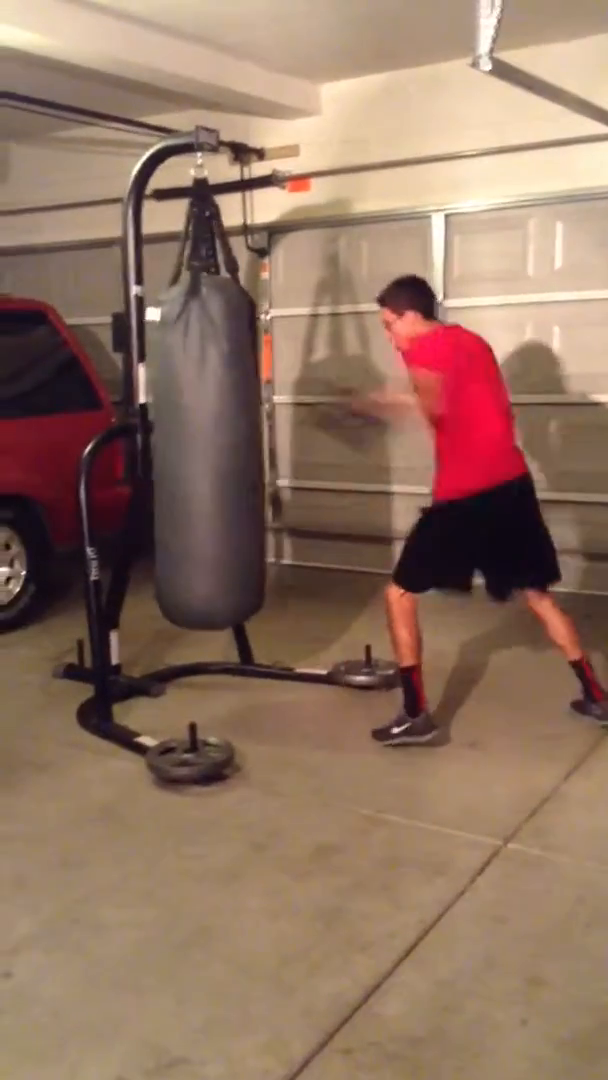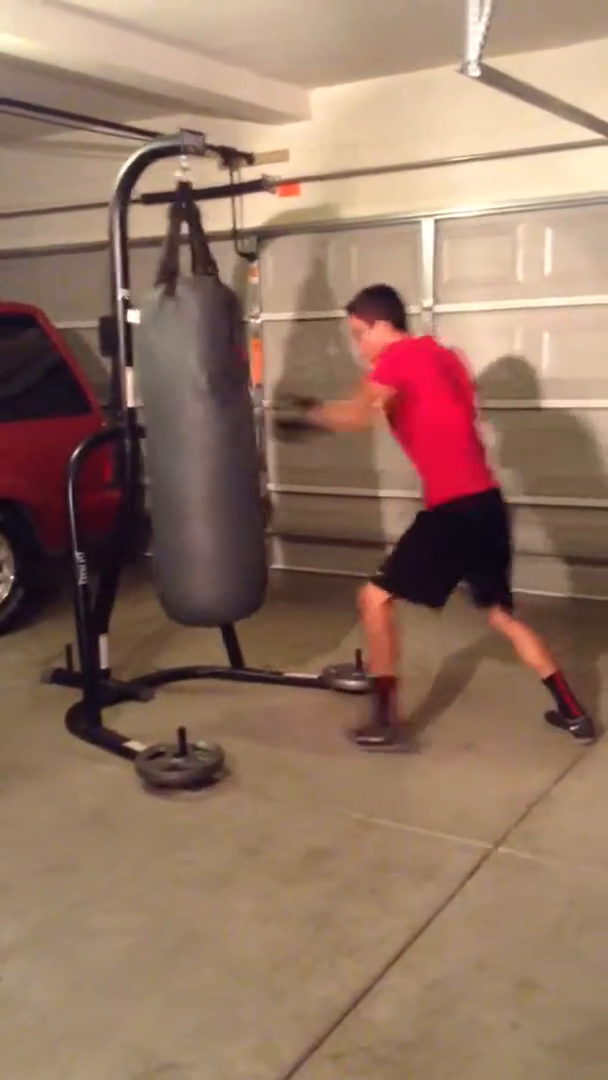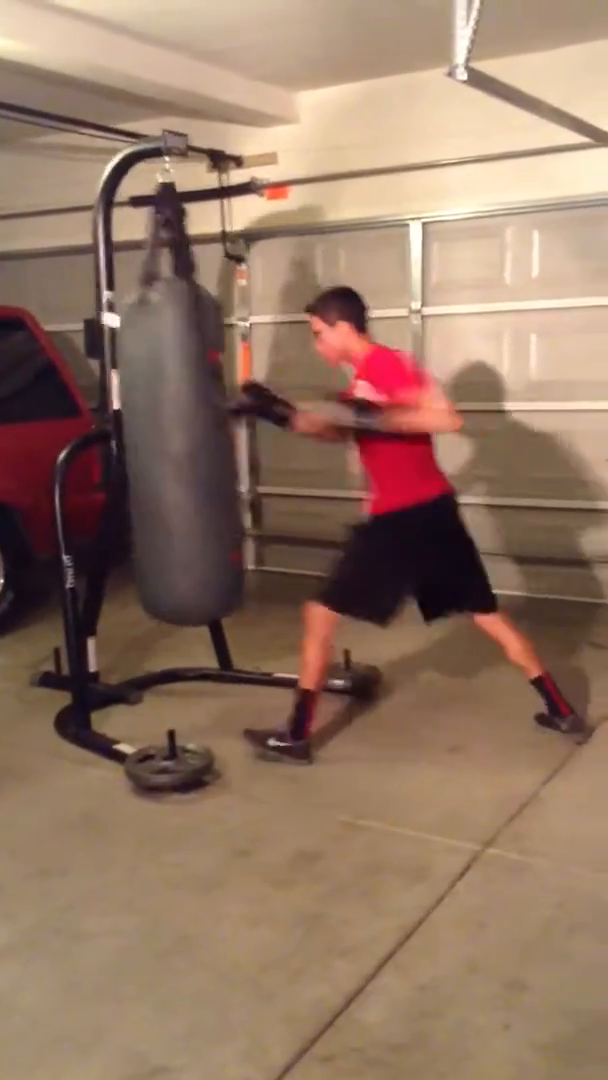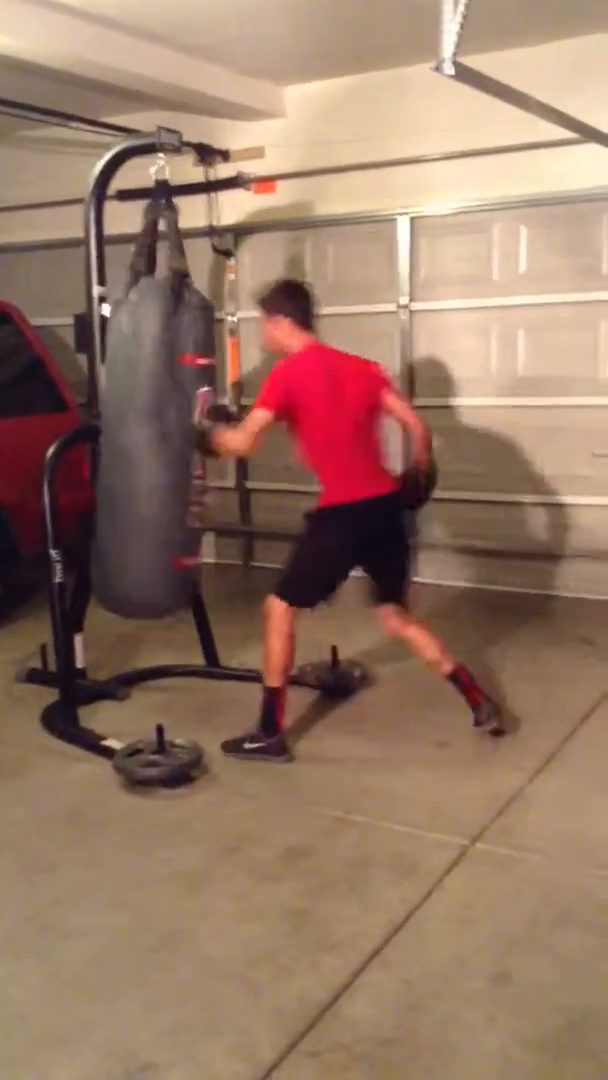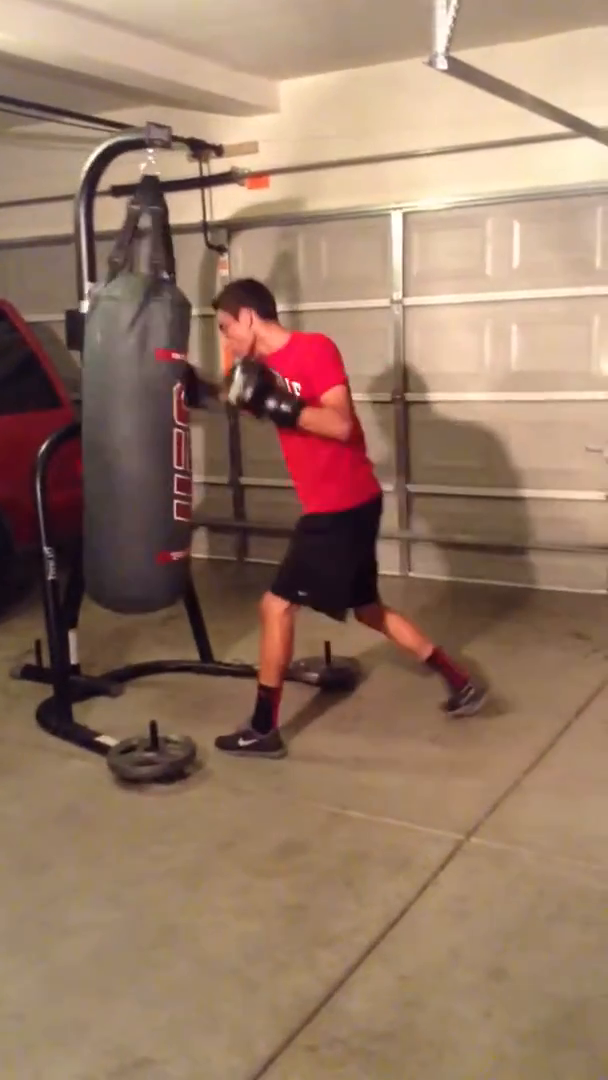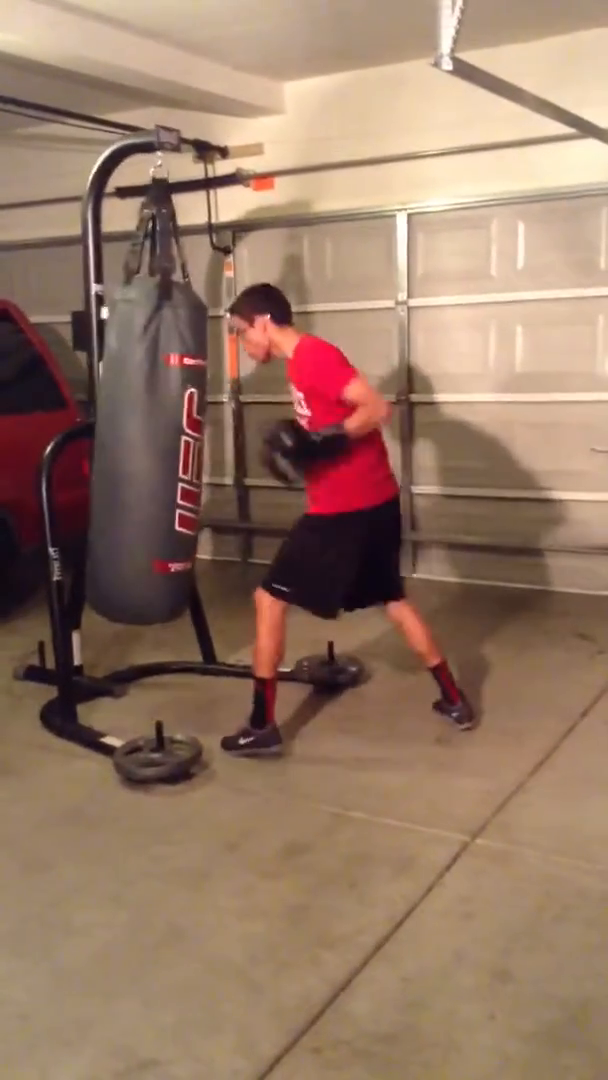
dt=0.2s
person 1, frame 1
left shoulder: (427, 347)
right shoulder: (474, 344)
left elbow: (434, 405)
left wrist: (373, 407)
left hip: (464, 499)
right hip: (510, 483)
left knee: (399, 594)
right knee: (535, 594)
left ankle: (415, 715)
person 1, frame 2
left shoulder: (401, 357)
right shoulder: (442, 354)
left elbow: (362, 413)
left wrist: (309, 417)
left hip: (458, 505)
right hip: (483, 501)
left knee: (375, 599)
right knee: (498, 611)
left ankle: (385, 721)
right ankle: (574, 713)
person 1, frame 3
left shoulder: (385, 364)
right shoulder: (363, 375)
left elbow: (444, 420)
right elbow: (320, 424)
left wrist: (376, 419)
left hip: (398, 515)
right hip: (434, 509)
left knee: (321, 615)
right knee: (486, 614)
left ankle: (298, 735)
right ankle: (564, 711)
person 1, frame 4
left shoulder: (289, 370)
right shoulder: (362, 368)
left elbow: (242, 442)
right elbow: (416, 424)
left wrist: (197, 435)
right wrist: (419, 470)
left hip: (345, 509)
right hip: (386, 503)
left knee: (279, 608)
right knee: (394, 616)
left ankle: (269, 733)
right ankle: (478, 702)
person 1, frame 5
left shoulder: (314, 348)
right shoulder: (274, 361)
left elbow: (345, 425)
left wrist: (280, 407)
left hip: (340, 509)
right hip: (345, 505)
left knee: (277, 607)
right knee: (366, 607)
left ankle: (263, 729)
right ankle: (458, 684)
person 1, frame 6
left shoulder: (314, 355)
right shoulder: (303, 363)
left elbow: (376, 411)
left wrist: (321, 439)
right wrist: (303, 441)
left hip: (341, 508)
right hip: (379, 500)
left knee: (270, 602)
right knee: (394, 600)
left ankle: (262, 727)
right ankle: (454, 699)
